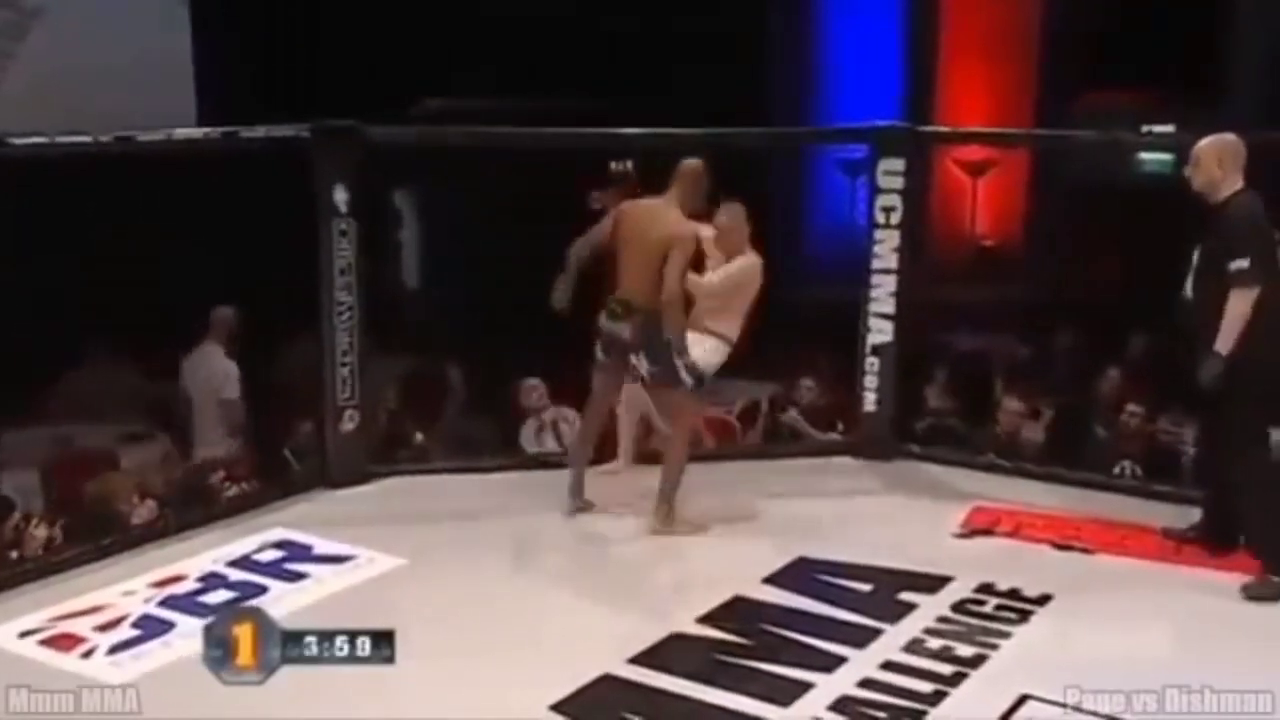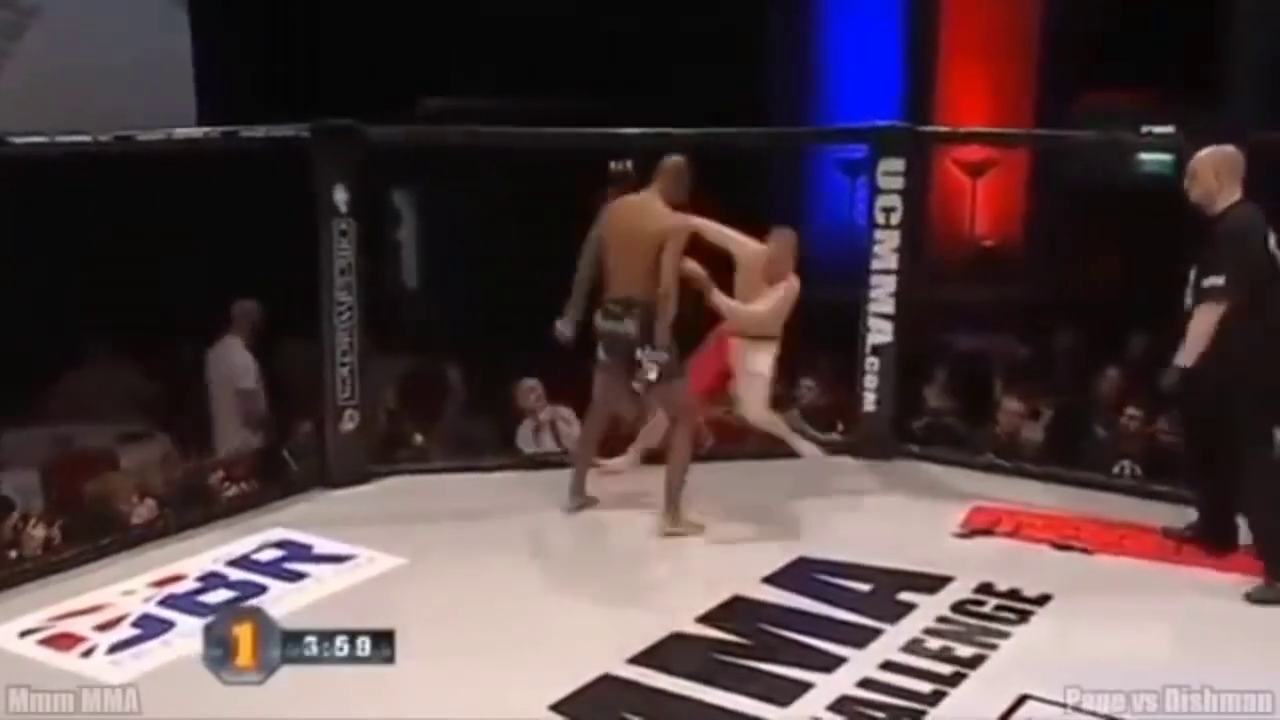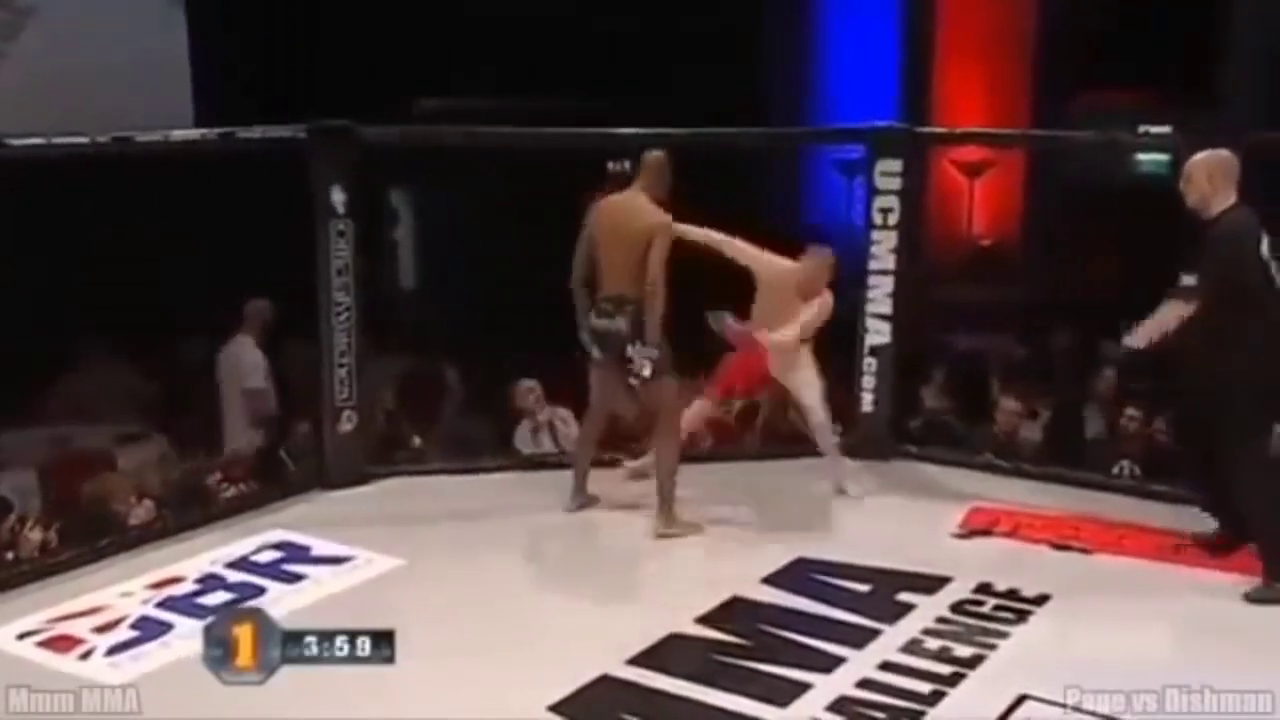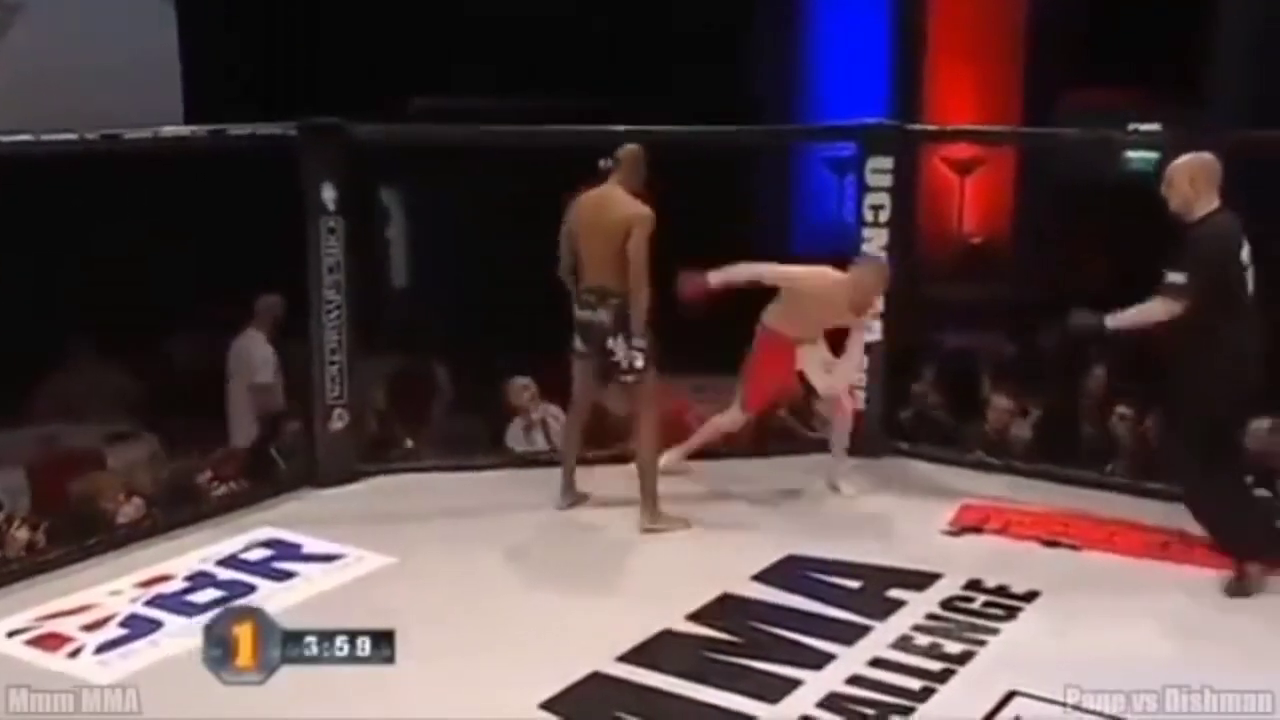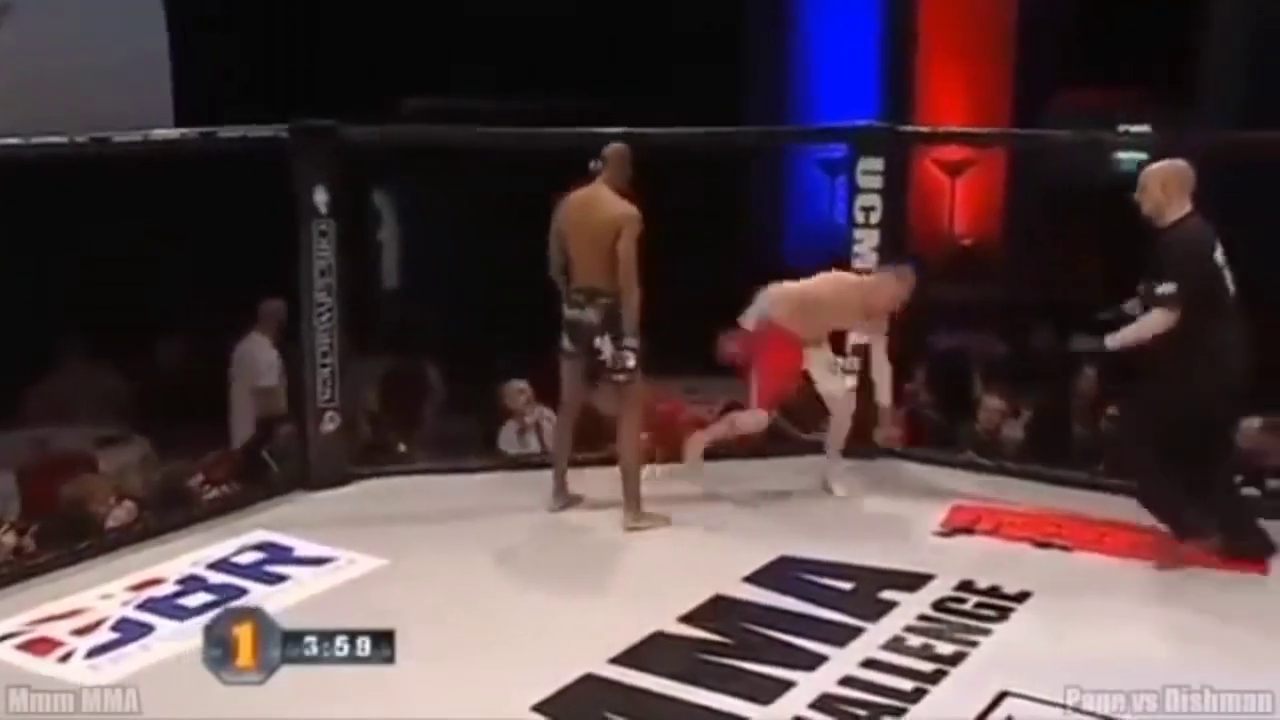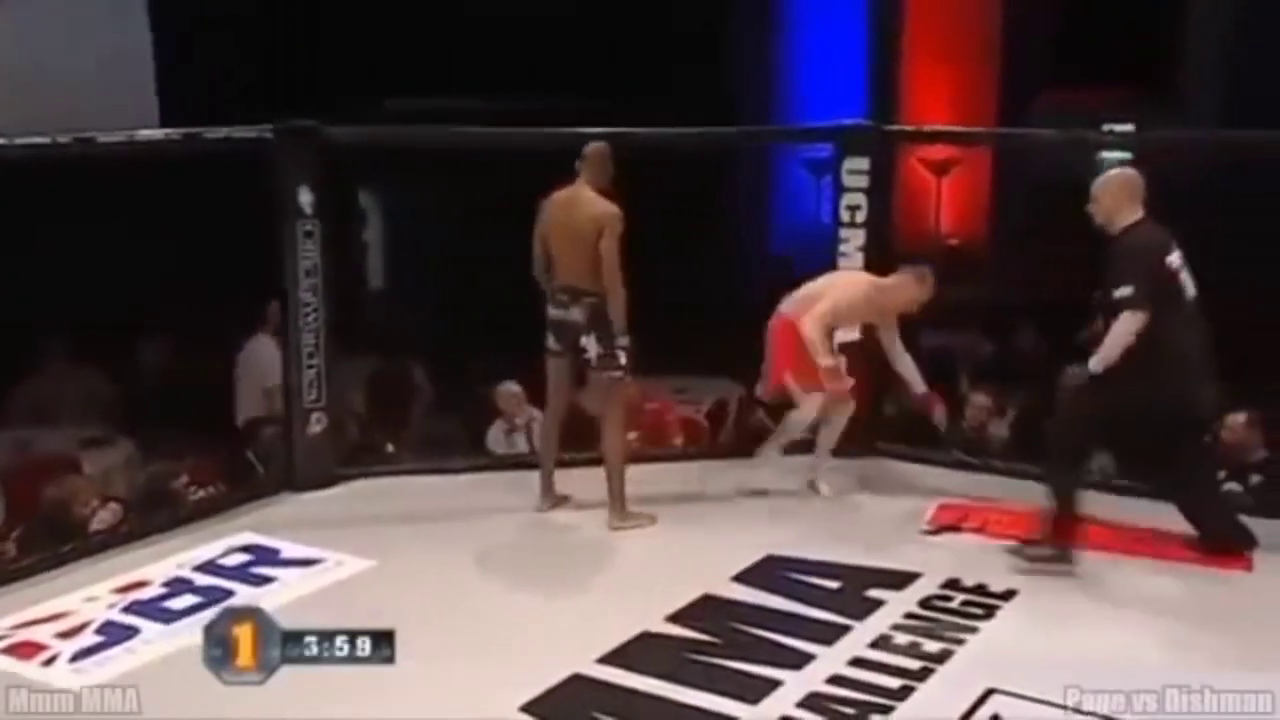
dt=0.1s
person 1, frame 1
left shoulder: (1242, 217)
right shoulder: (1236, 212)
left wrist: (1219, 354)
right wrist: (1218, 353)
right hip: (1237, 353)
right knee: (1219, 441)
right ankle: (1218, 527)
person 1, frame 2
left shoulder: (1236, 230)
right shoulder: (1237, 223)
left elbow: (1214, 307)
left wrist: (1181, 364)
right wrist: (1192, 363)
right hip: (1234, 359)
right knee: (1207, 441)
right ankle: (1214, 527)
person 1, frame 3
left shoulder: (1227, 236)
right shoulder: (1240, 227)
left elbow: (1187, 303)
left wrist: (1134, 341)
left hip: (1239, 367)
right hip: (1236, 361)
right knee: (1198, 443)
right ankle: (1235, 528)
person 1, frame 4
left shoulder: (1209, 239)
right shoulder: (1219, 229)
left elbow: (1172, 303)
left wrist: (1105, 322)
left hip: (1217, 368)
right hip: (1217, 362)
left knee: (1185, 455)
right knee: (1208, 453)
person 1, frame 5
left shoulder: (1180, 243)
right shoulder: (1196, 234)
left elbow: (1165, 316)
left wrist: (1108, 343)
right wrist: (1132, 308)
left hip: (1196, 370)
right hip: (1216, 366)
left knee: (1138, 443)
right knee: (1202, 455)
left ankle: (1193, 529)
right ankle: (1243, 535)
person 1, frame 6
left shoulder: (1134, 249)
right shoulder: (1152, 239)
left elbow: (1133, 318)
left wrist: (1091, 367)
left hip: (1156, 373)
right hip: (1183, 370)
left knee: (1065, 434)
right knee: (1179, 456)
left ankle: (1059, 541)
right ankle: (1223, 531)
person 2, frame 1
left shoulder: (627, 210)
right shoulder: (683, 232)
left elbow: (579, 249)
right elbow: (670, 297)
left wrist: (564, 283)
right wrist: (680, 349)
left hip: (612, 319)
right hip: (645, 329)
left knee: (596, 410)
right knee: (682, 420)
left ankle: (575, 494)
right ankle: (665, 513)
person 2, frame 2
left shoulder: (613, 209)
right shoulder: (676, 224)
left elbow: (586, 265)
right elbow: (667, 290)
left wrist: (571, 316)
right wrist: (660, 348)
left hip: (610, 318)
right hip: (643, 324)
left knee: (600, 411)
right knee: (685, 417)
left ankle: (576, 492)
right ankle: (672, 515)
person 2, frame 3
left shoulder: (598, 209)
right shoulder: (659, 222)
left elbow: (577, 274)
right elbow: (654, 288)
left wrist: (585, 318)
right wrist: (651, 345)
left hip: (602, 317)
right hip: (634, 322)
left knee: (596, 411)
right knee: (668, 418)
left ankle: (578, 492)
right ankle: (666, 516)
person 2, frame 4
left shoulder: (578, 204)
right shoulder: (638, 213)
left elbow: (565, 269)
right elbow: (637, 280)
right wrist: (638, 338)
left hip: (585, 309)
right hip: (617, 313)
left knee: (579, 404)
right knee: (645, 411)
left ankle: (567, 489)
right ankle: (650, 511)
person 2, frame 5
left shoulder: (566, 205)
right shoulder: (627, 214)
left elbow: (555, 269)
right elbow: (628, 281)
right wrist: (630, 337)
left hip: (574, 309)
right hip: (607, 313)
left knee: (569, 406)
right knee: (630, 412)
left ankle: (559, 492)
right ankle: (633, 510)
person 2, frame 6
left shoulder: (548, 206)
right shoulder: (608, 213)
left elbow: (540, 269)
right elbow: (612, 280)
right wrist: (621, 335)
left hip: (558, 309)
right hip: (592, 312)
left knee: (555, 406)
right knee: (613, 412)
left ankle: (547, 492)
right ankle: (618, 510)
person 3, frame 1
left shoulder: (749, 264)
right shoulder: (714, 242)
left elbow: (702, 288)
left hip: (712, 341)
right hip: (690, 331)
right knee: (632, 385)
right ankle: (624, 458)
person 3, frame 2
left shoulder: (790, 286)
right shoulder: (748, 251)
left elbow: (742, 315)
right elbow: (705, 226)
left wrist: (707, 286)
left hip: (761, 346)
right hip: (729, 336)
left knee: (752, 413)
left ankle: (798, 443)
right ankle: (633, 455)
person 3, frame 3
left shoulder: (823, 302)
right shoulder: (772, 268)
left elbow: (789, 338)
right elbow: (725, 243)
left wrist: (747, 334)
right wrist: (678, 229)
left hip: (792, 353)
right hip: (754, 342)
left knee: (816, 411)
right knee: (705, 404)
left ankle: (838, 474)
right ankle: (655, 457)
person 3, frame 4
left shoulder: (863, 311)
right shoulder: (816, 279)
left elbow: (854, 355)
right elbow: (759, 271)
left wrist: (841, 389)
right wrist: (709, 280)
left hip: (809, 345)
right hip: (775, 339)
left knee: (843, 406)
right knee: (739, 415)
left ankle: (835, 474)
right ankle: (679, 453)
person 3, frame 5
left shoulder: (878, 316)
right shoulder: (836, 286)
left elbow: (880, 362)
right elbow: (776, 293)
left wrist: (886, 411)
right wrist: (746, 331)
left hip: (813, 341)
right hip: (778, 334)
left knee: (844, 405)
right knee: (759, 419)
left ankle: (828, 475)
right ankle: (702, 439)
person 3, frame 6
left shoulder: (883, 309)
right shoulder: (857, 290)
left elbow: (897, 353)
right elbow: (809, 324)
left wrist: (924, 394)
right wrist: (828, 368)
left hip: (815, 333)
right hip: (788, 329)
left knee: (844, 405)
right knee: (813, 406)
left ankle: (816, 475)
right ankle: (772, 447)
